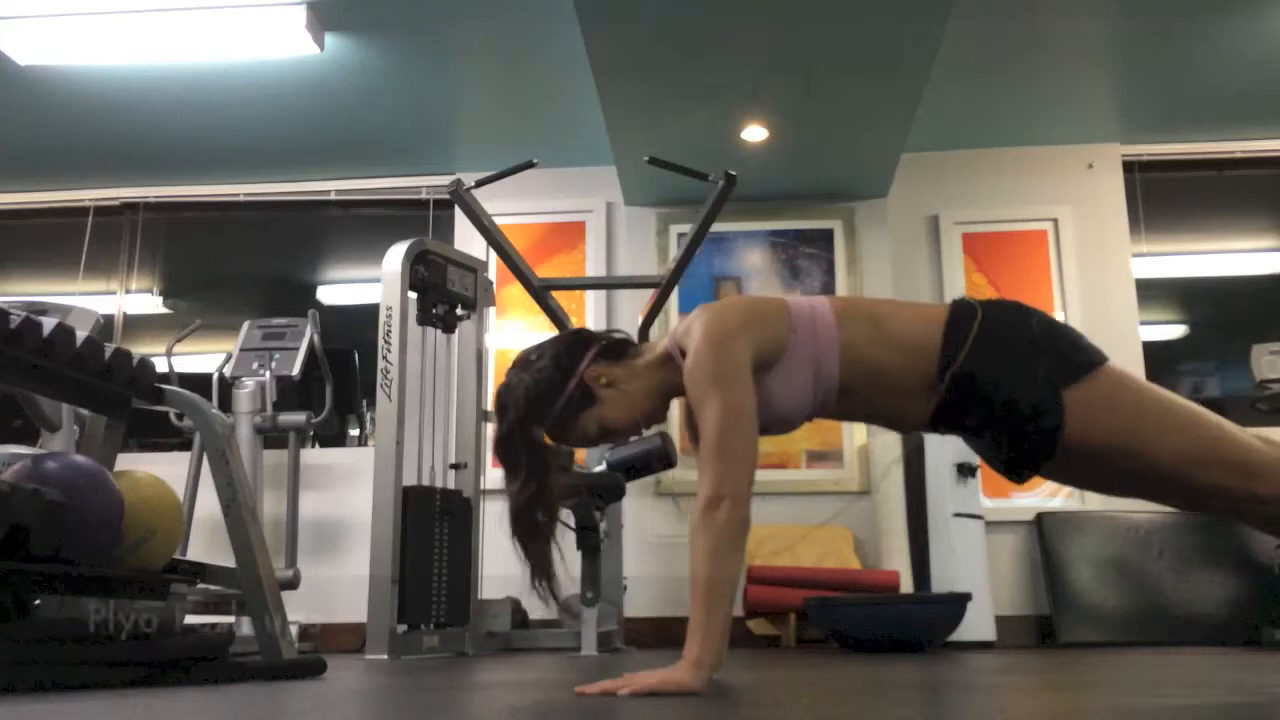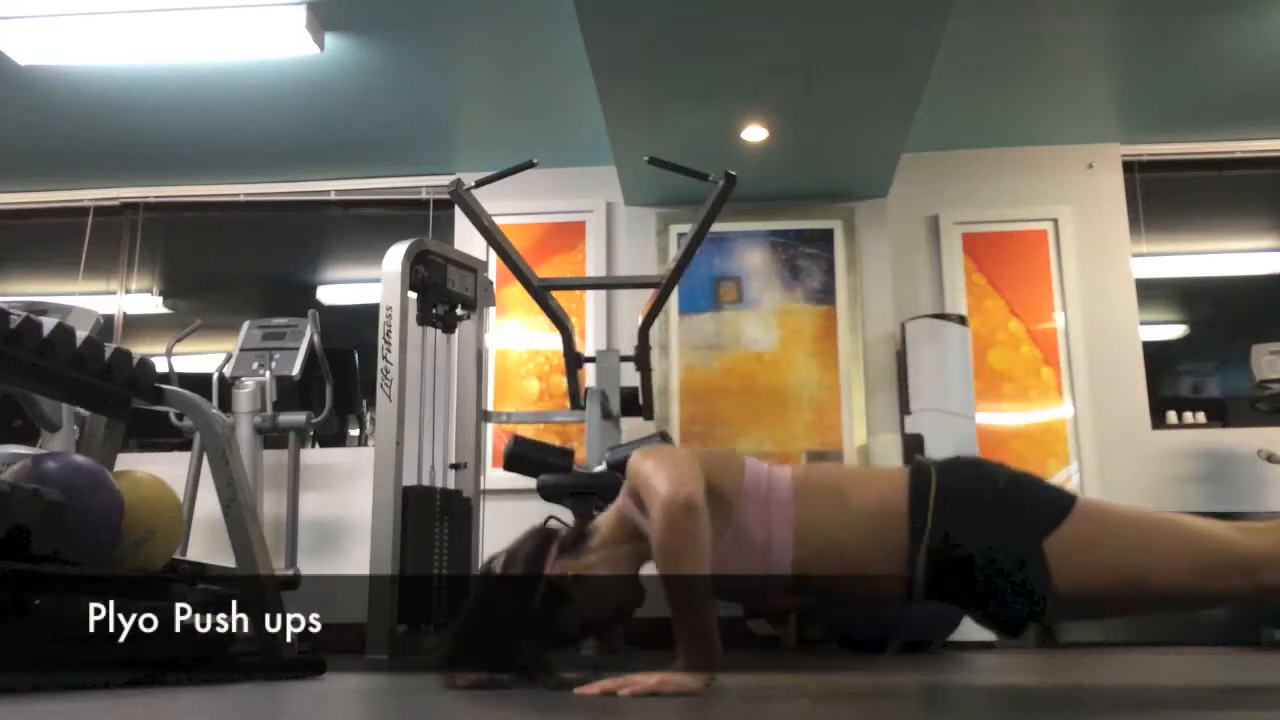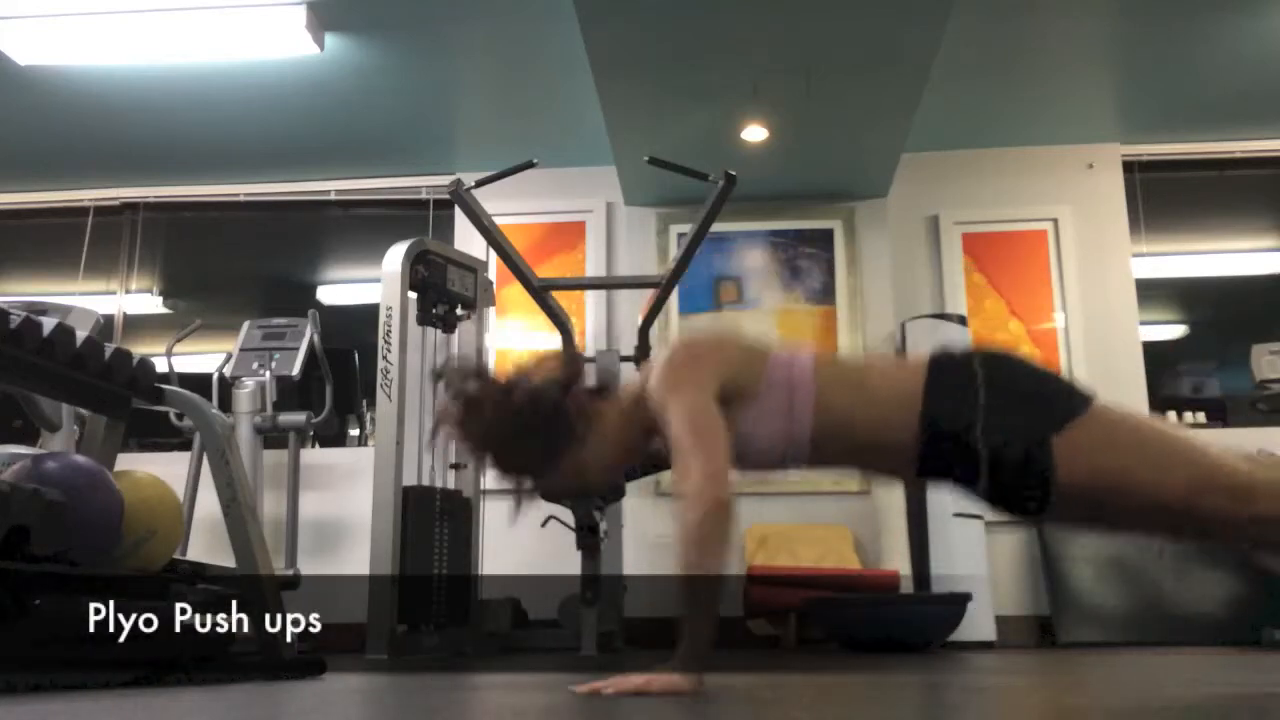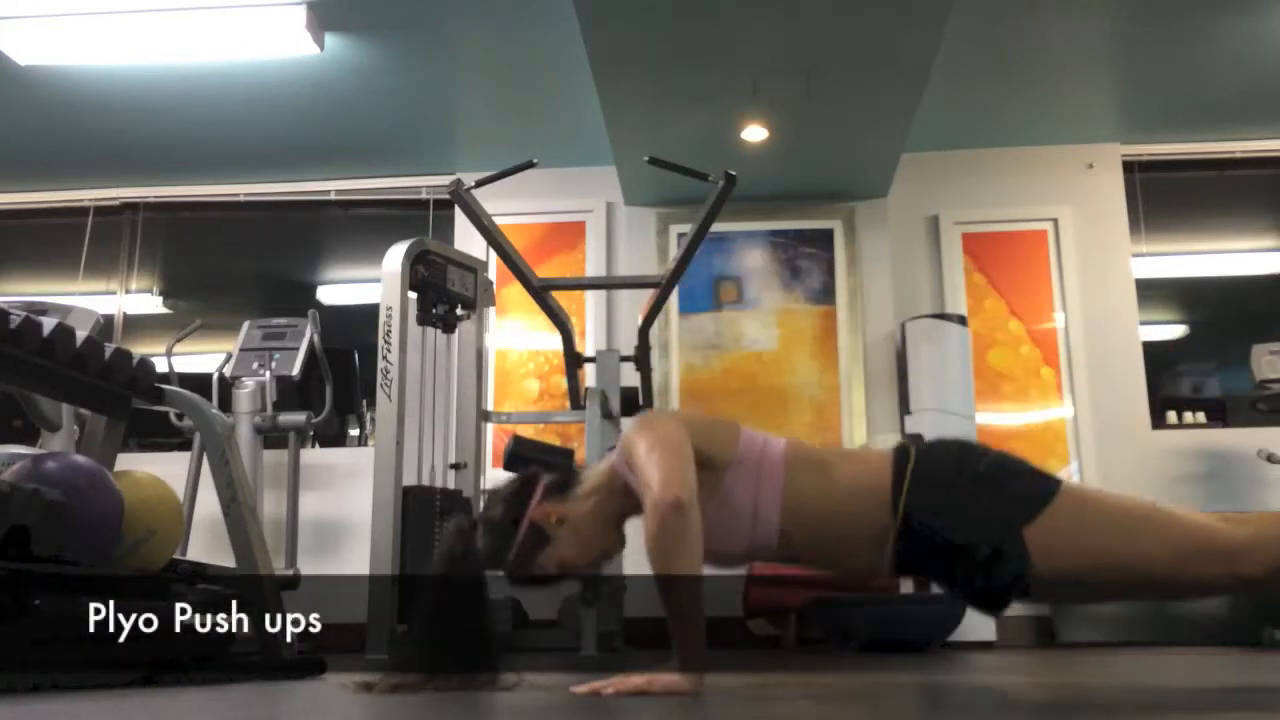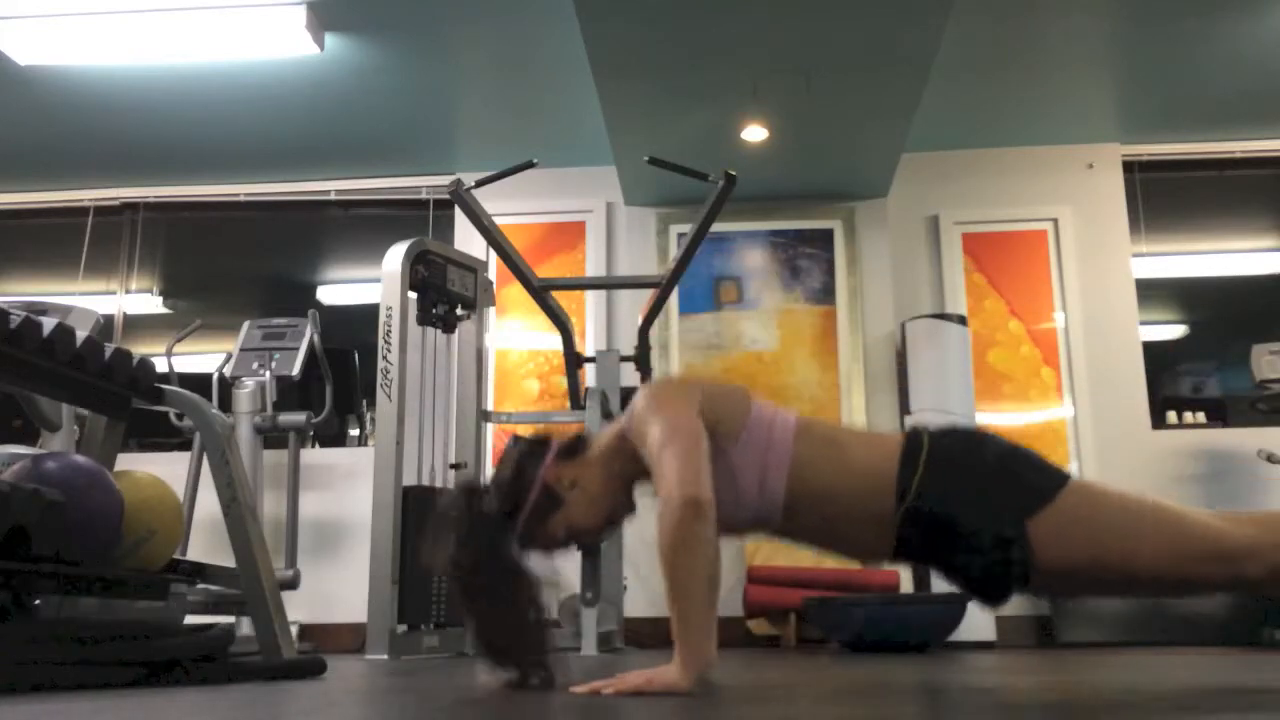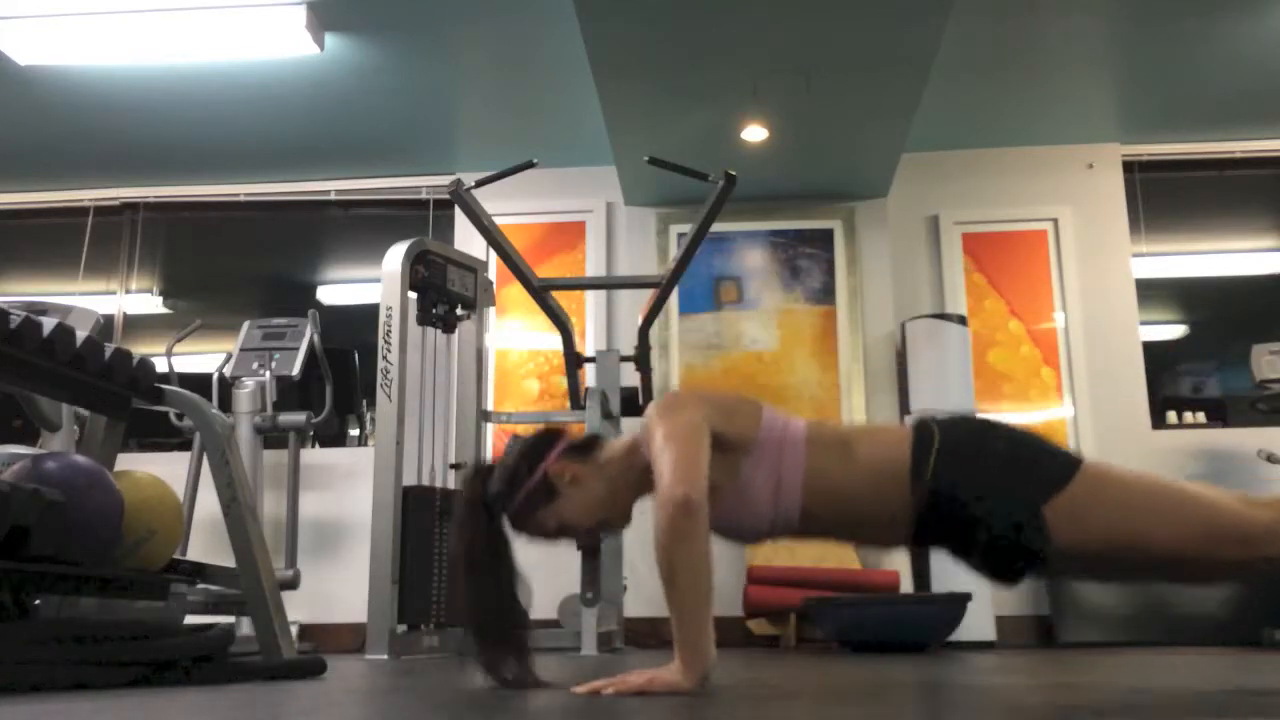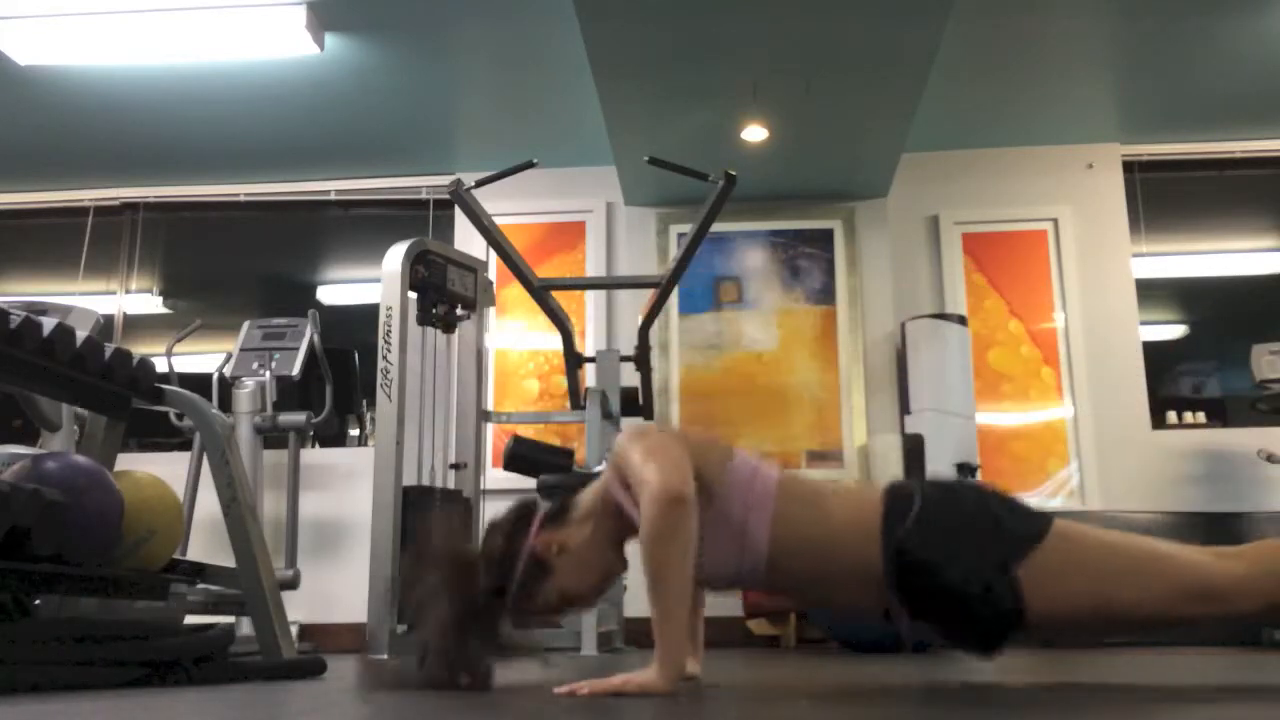
dt=0.7s
person 1, frame 1
left shoulder: (713, 342)
right shoulder: (692, 375)
left elbow: (725, 502)
right elbow: (717, 504)
left wrist: (697, 665)
right wrist: (695, 654)
left hip: (1003, 366)
right hip: (977, 391)
person 1, frame 2
left shoulder: (648, 470)
right shoulder: (648, 522)
left elbow: (682, 510)
left wrist: (693, 665)
left hip: (965, 524)
right hip: (944, 532)
person 1, frame 3
left shoulder: (675, 379)
right shoulder: (670, 400)
left elbow: (710, 500)
right elbow: (711, 510)
left wrist: (687, 663)
left hip: (980, 421)
right hip: (968, 433)
person 1, frame 4
left shoulder: (645, 439)
right shoulder: (637, 484)
left elbow: (673, 508)
left wrist: (684, 666)
left hip: (950, 505)
right hip: (930, 520)
person 1, frame 5
left shoulder: (658, 407)
right shoulder: (653, 446)
left elbow: (689, 508)
right elbow: (693, 523)
left wrist: (688, 664)
left hip: (957, 494)
right hip: (935, 510)
person 1, frame 6
left shoulder: (672, 420)
right shoulder: (650, 468)
left elbow: (681, 509)
right elbow: (687, 521)
left wrist: (687, 664)
right wrist: (691, 655)
left hip: (976, 478)
right hip: (956, 499)
person 1, frame 7
left shoulder: (635, 455)
right shoulder: (634, 503)
left elbow: (675, 507)
right elbow: (690, 544)
left wrist: (669, 664)
right wrist: (676, 648)
left hip: (943, 544)
right hip: (927, 565)
